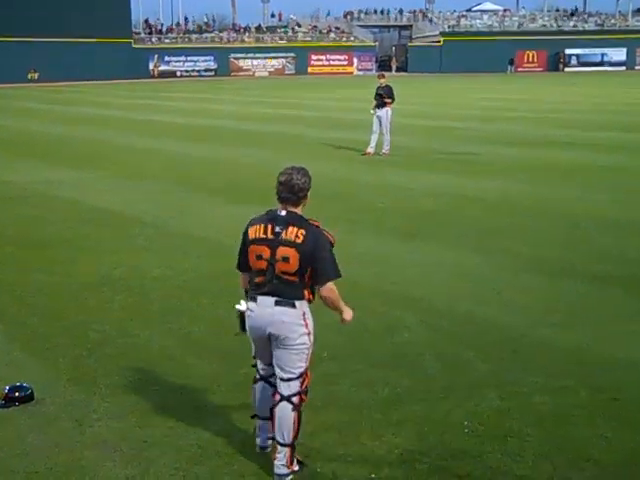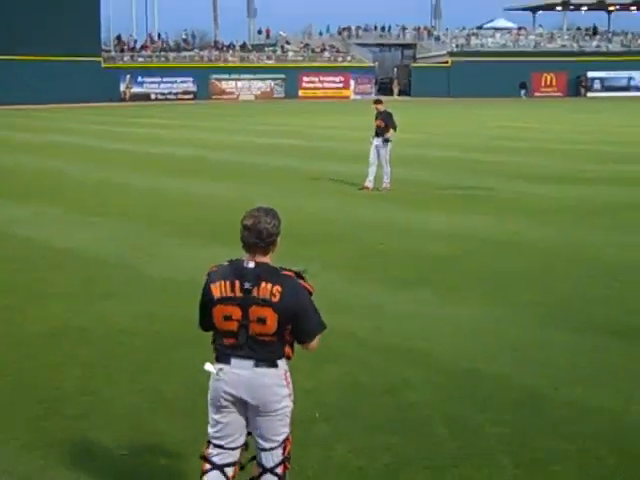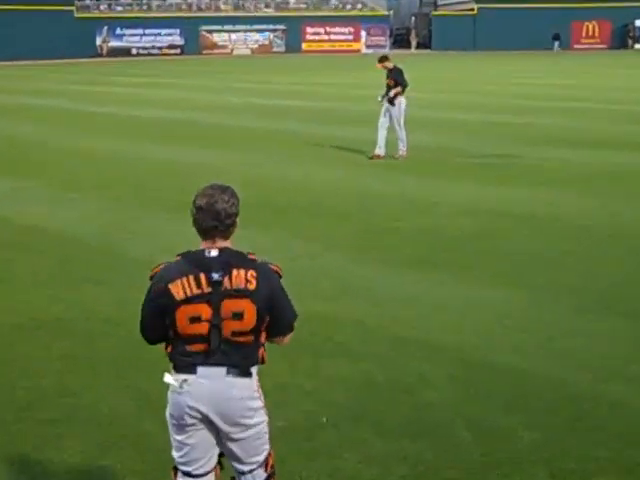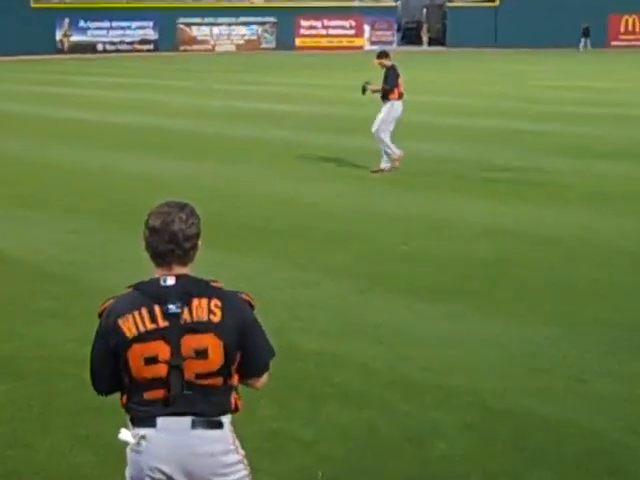
dt=0.4s
person 1, frame 1
left shoulder: (254, 226)
right shoulder: (313, 235)
right elbow: (325, 289)
right wrist: (344, 310)
left hip: (256, 311)
right hip: (291, 315)
left knee: (265, 373)
right knee: (290, 385)
left ankle: (263, 435)
person 1, frame 2
left shoulder: (216, 278)
right shoulder: (290, 287)
left elbow: (206, 325)
right elbow: (310, 343)
left hip: (226, 375)
right hip: (269, 379)
left knee: (220, 454)
right knee: (272, 456)
person 1, frame 3
left shoulder: (169, 276)
right shoulder: (261, 274)
left elbow: (151, 334)
right elbow: (283, 336)
left hip: (188, 387)
right hip: (239, 387)
person 1, frame 4
left shoulder: (120, 311)
right shoulder: (230, 305)
left elbow: (103, 384)
right elbow: (257, 379)
left hip: (150, 442)
right hip: (212, 440)
